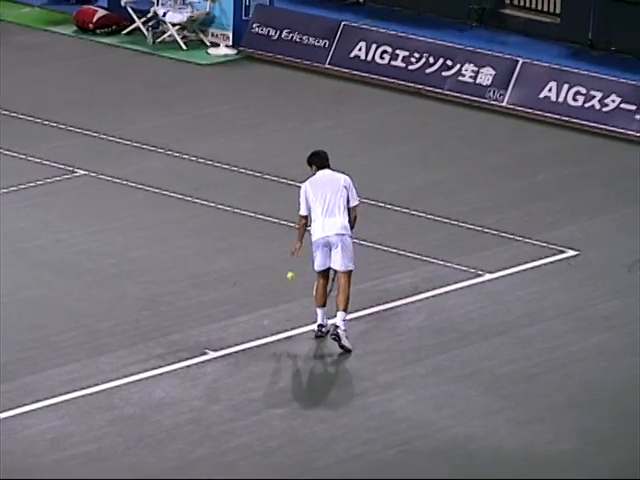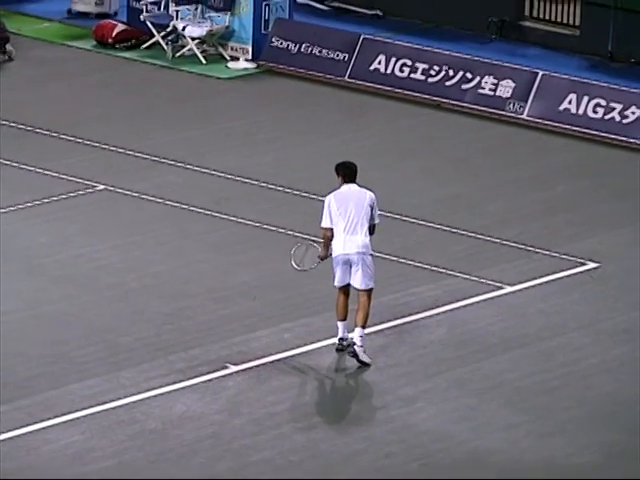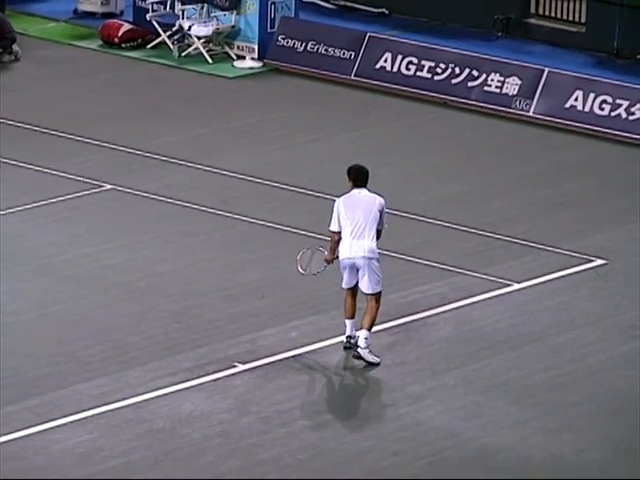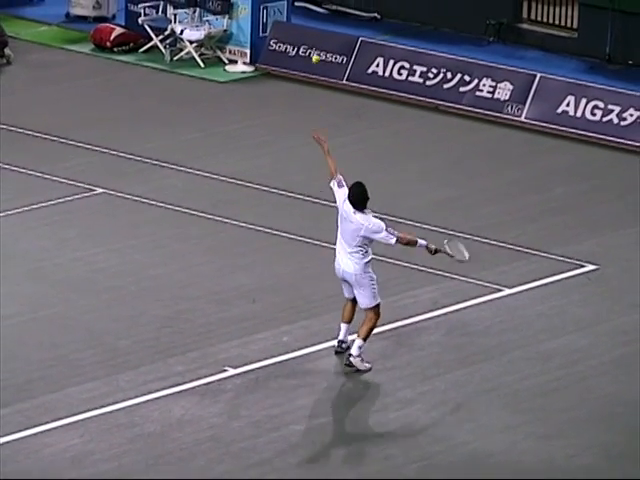
dt=1s
person 1, frame 1
left shoulder: (307, 185)
right shoulder: (344, 179)
left elbow: (303, 220)
right elbow: (354, 211)
left wrist: (298, 241)
right wrist: (350, 234)
left hip: (319, 235)
right hip: (340, 232)
left knee: (322, 277)
right knee: (343, 280)
left ankle: (321, 324)
right ankle: (339, 327)
person 1, frame 2
left shoulder: (331, 198)
right shoulder: (369, 196)
left elbow: (328, 233)
right elbow: (372, 229)
left wrist: (325, 250)
left hip: (340, 251)
right hip: (361, 250)
left knee: (342, 292)
right knee: (364, 296)
left ankle: (342, 338)
right ankle: (357, 342)
person 1, frame 3
left shoulder: (341, 202)
right shoulder: (379, 201)
left elbow: (336, 236)
left wrist: (331, 254)
left hip: (346, 254)
right hip: (368, 254)
left knee: (350, 292)
right knee: (373, 300)
left ankle: (350, 336)
right ankle: (362, 345)
person 1, frame 4
left shoulder: (344, 203)
right shoulder: (371, 225)
left elbow: (334, 175)
right elbow: (400, 239)
left wrist: (325, 148)
right wrist: (426, 245)
left hip: (340, 265)
right hip: (359, 270)
left knee: (351, 300)
right knee: (372, 314)
left ankle: (342, 341)
right ankle: (355, 354)
